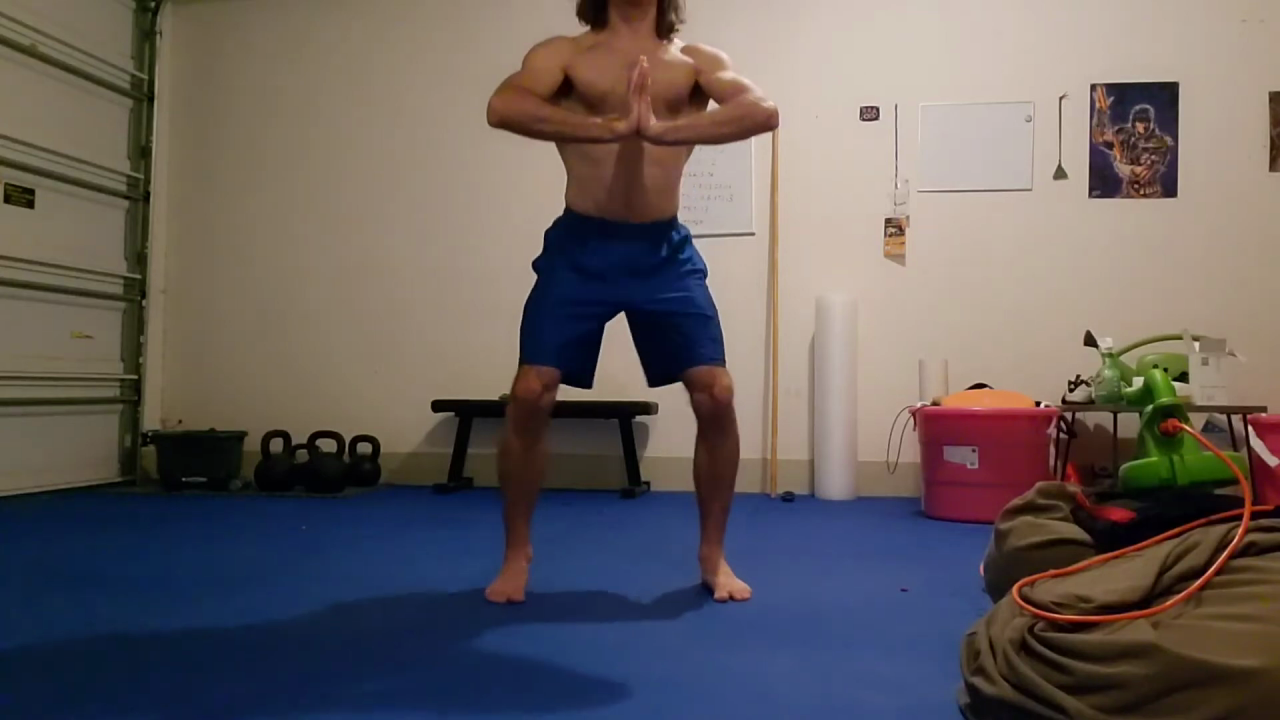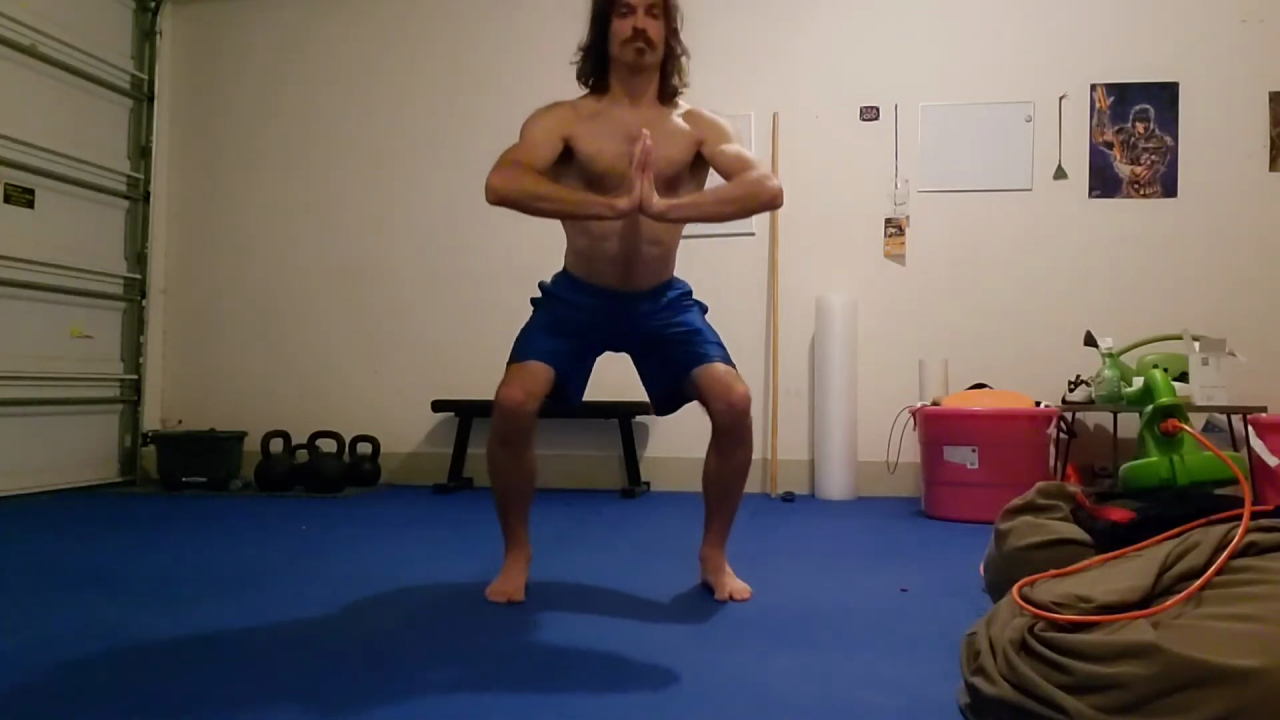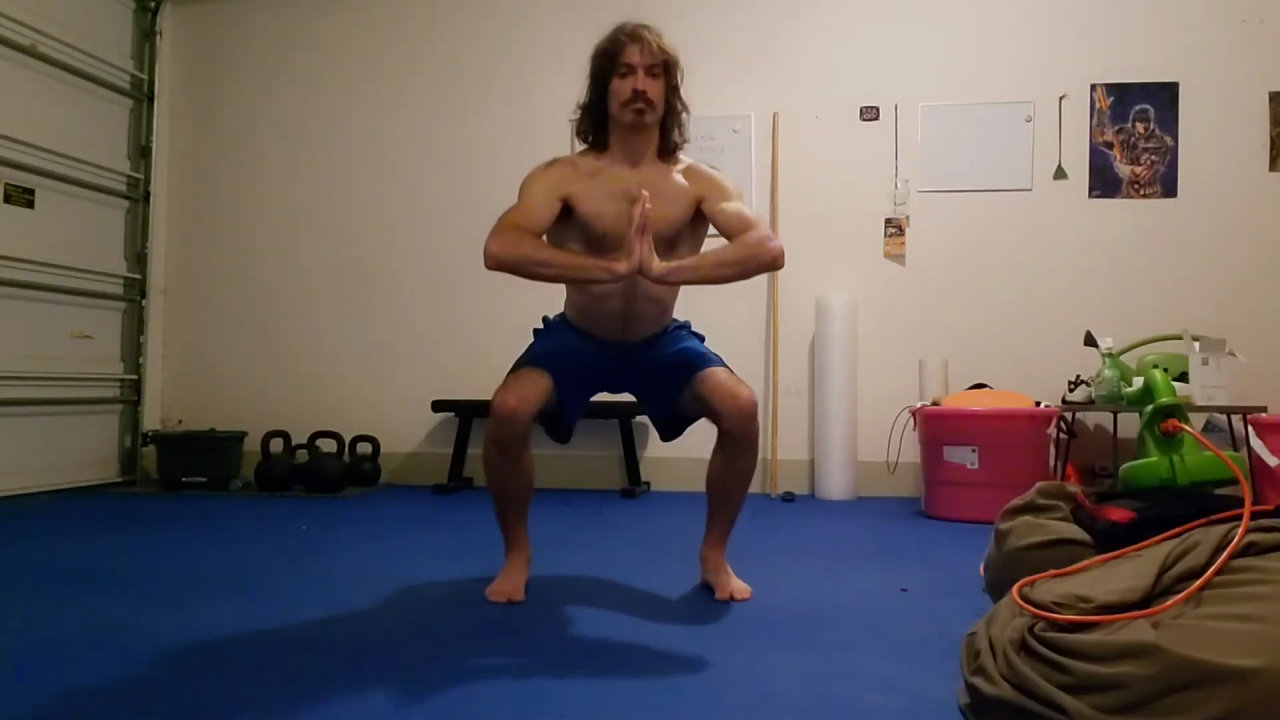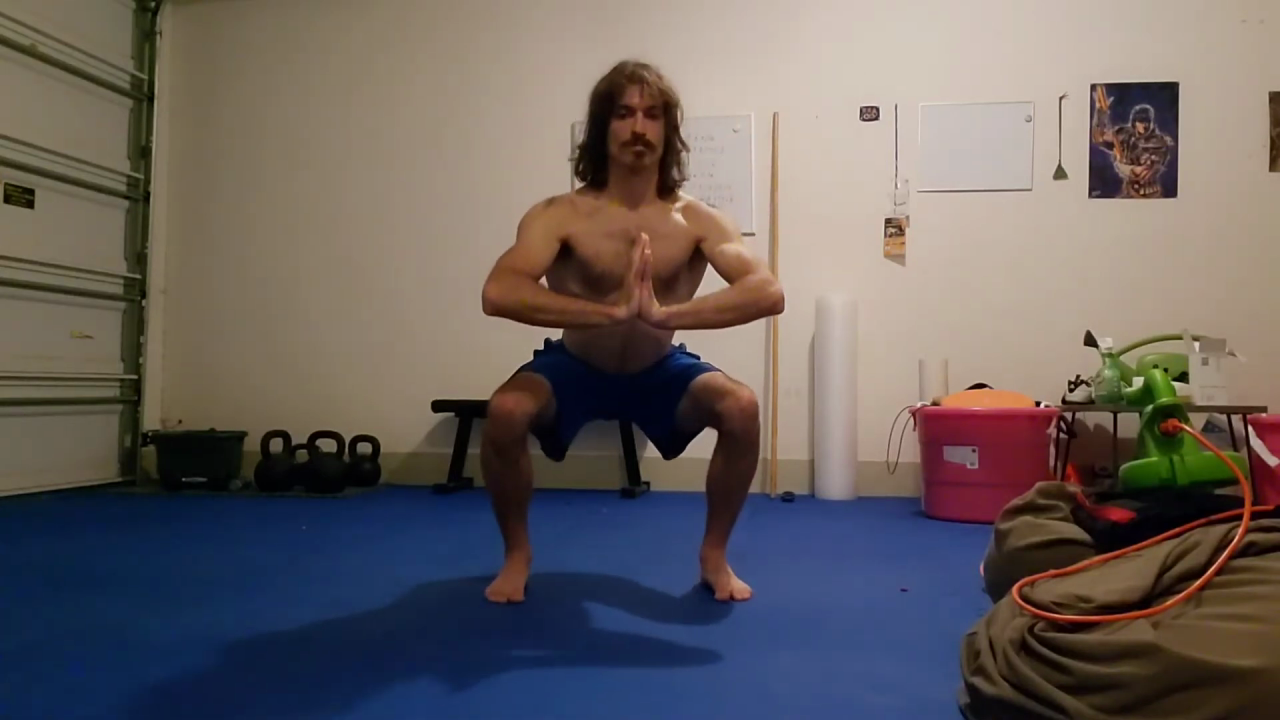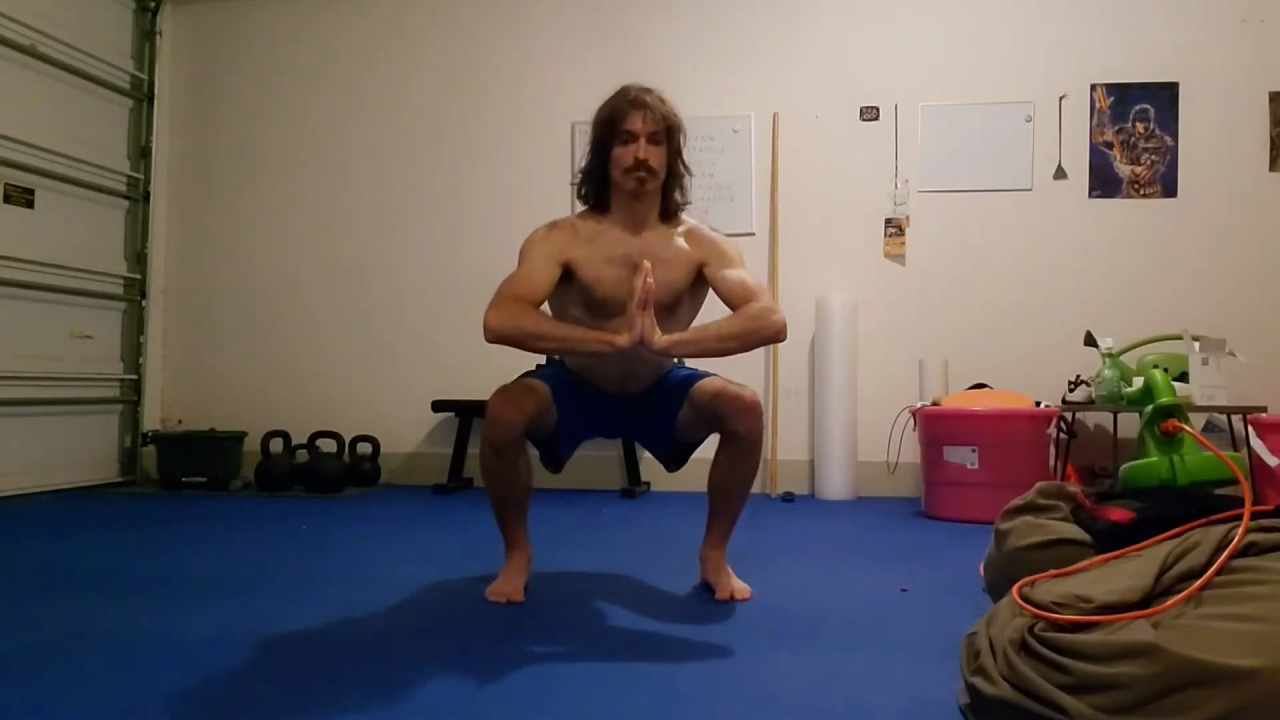
dt=0.7s
person 1, frame 1
left shoulder: (697, 60)
right shoulder: (562, 53)
left elbow: (763, 111)
right elbow: (502, 107)
left wrist: (664, 130)
right wrist: (612, 127)
left hip: (664, 252)
right hip: (579, 249)
left knee: (716, 396)
right knee: (530, 395)
left ankle: (712, 553)
right ankle: (518, 554)
person 1, frame 2
left shoulder: (697, 126)
right shoulder: (564, 120)
left elbow: (768, 188)
right elbow: (500, 183)
left wrist: (666, 207)
right wrist: (614, 204)
left hip: (661, 301)
right hip: (576, 299)
left knee: (733, 403)
right knee: (514, 402)
left ankle: (714, 554)
right ankle: (517, 553)
person 1, frame 3
left shoulder: (698, 182)
right shoulder: (560, 177)
left elbow: (769, 250)
right elbow: (500, 249)
left wrist: (666, 270)
right wrist: (614, 267)
left hip: (661, 341)
right hip: (575, 339)
left knee: (739, 408)
right knee: (509, 411)
left ankle: (714, 555)
right ankle: (517, 553)
person 1, frame 4
left shoulder: (698, 221)
right shoulder: (558, 215)
left elbow: (769, 293)
right elbow: (498, 294)
left wrist: (665, 313)
right wrist: (612, 311)
left hip: (659, 370)
right hip: (574, 367)
left knee: (741, 408)
right knee: (505, 412)
left ankle: (714, 554)
right ankle: (517, 552)
person 1, frame 5
left shoulder: (701, 244)
right shoulder: (561, 239)
left elbow: (771, 321)
right elbow: (499, 321)
left wrist: (666, 341)
right wrist: (615, 339)
left hip: (660, 389)
right hip: (575, 386)
left knee: (743, 410)
right knee: (505, 413)
left ankle: (714, 554)
right ankle: (517, 553)
